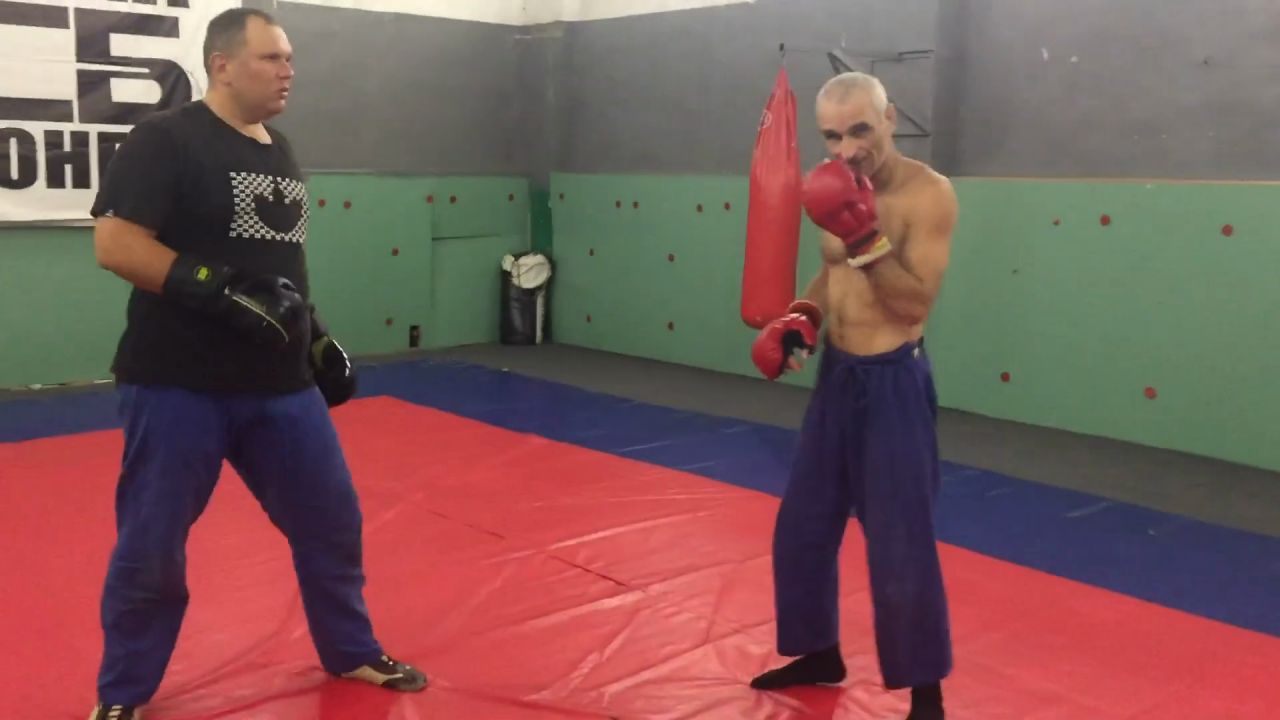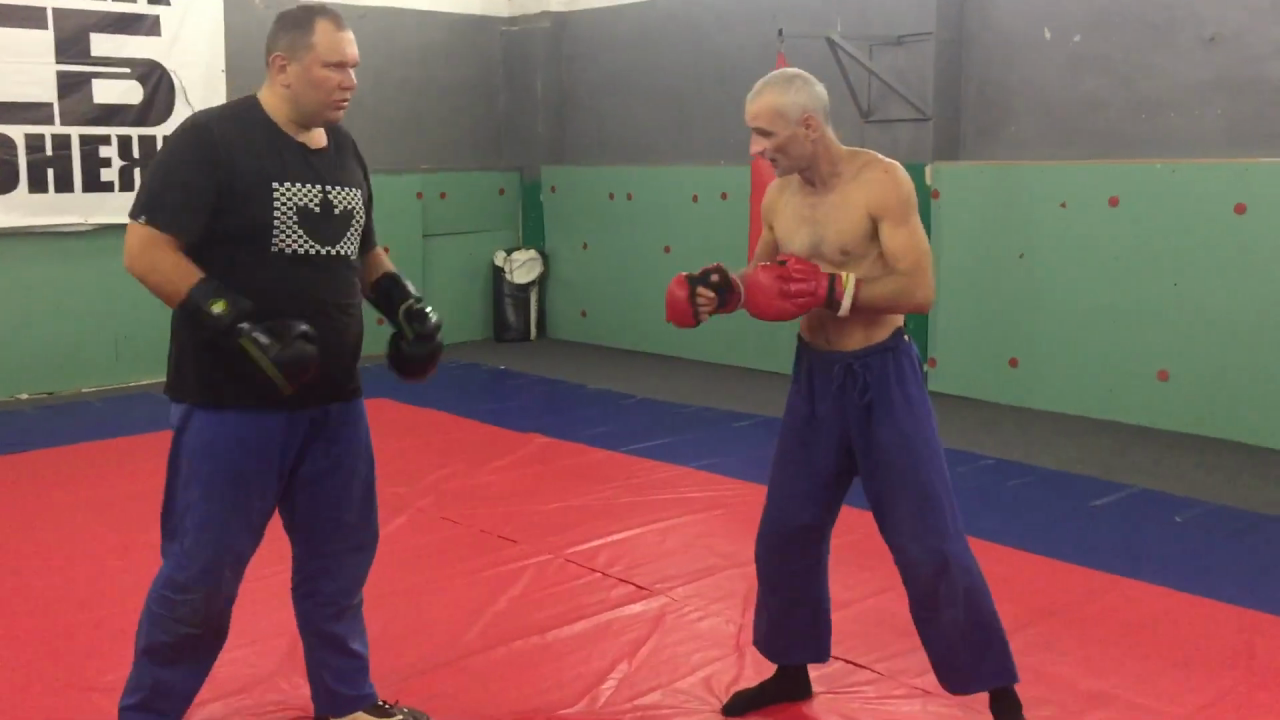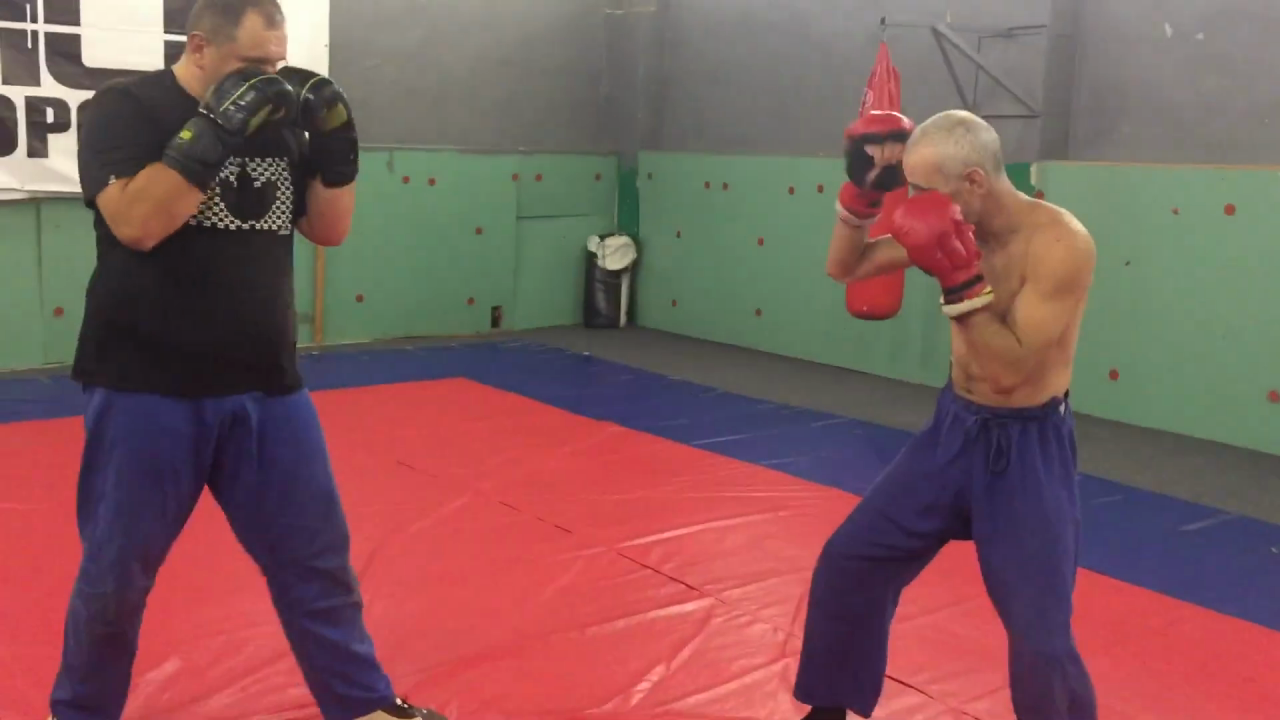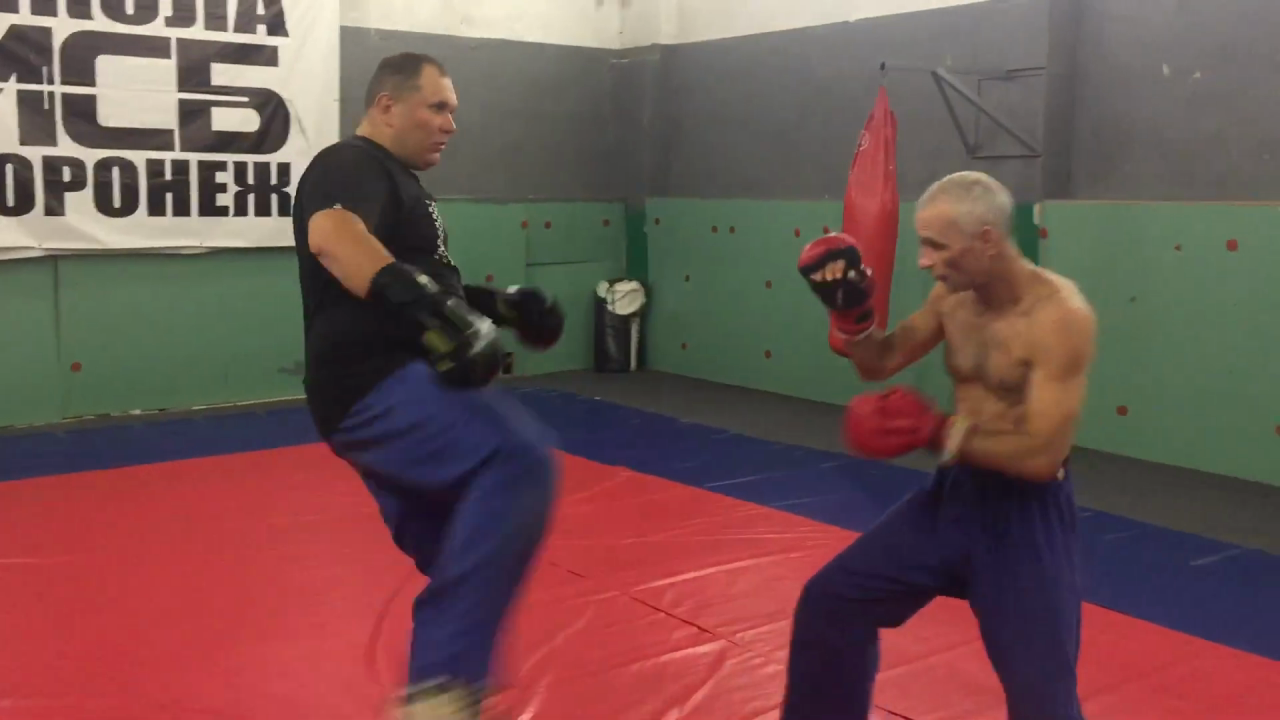
dt=1s
person 1, frame 1
left shoulder: (278, 150)
right shoulder: (166, 139)
right elbow: (115, 244)
left wrist: (316, 336)
right wrist: (222, 293)
left hip: (278, 383)
right hip: (180, 386)
left knee: (331, 519)
right knee: (150, 546)
left ankle: (352, 652)
person 1, frame 2
left shoulder: (343, 149)
right shoulder: (212, 139)
right elbow: (145, 251)
left wrist: (402, 303)
right wrist: (238, 326)
left hip: (330, 397)
right hip: (230, 401)
left knee: (340, 552)
right knee: (204, 567)
person 1, frame 3
left shoulder: (273, 118)
right shoulder: (124, 109)
left elbow: (329, 229)
right elbow: (136, 222)
left wrist: (335, 140)
right wrist: (215, 132)
left hip: (265, 385)
right hip: (147, 386)
left knee: (314, 551)
right knee: (118, 565)
person 1, frame 4
left shoulder: (396, 179)
right shoulder: (349, 165)
left elbow: (427, 290)
right elbow: (332, 237)
left wrist: (502, 306)
right wrist: (435, 313)
left hip: (407, 390)
right hip: (376, 386)
left knee: (462, 574)
right knee: (519, 462)
person 2, frame 1
left shoulder: (929, 193)
right shoulder: (834, 188)
left elbow: (912, 306)
left wrist: (865, 237)
right wrist: (801, 317)
left hip: (893, 383)
right hip: (835, 376)
left knee: (900, 549)
right knee: (803, 526)
right ankle: (821, 653)
person 2, frame 2
left shoulder: (882, 181)
right shoulder: (777, 195)
left elbow: (918, 291)
right elbow: (763, 281)
left wrist: (829, 289)
right wrist: (723, 291)
left hip: (884, 377)
right hip: (814, 376)
left knee: (930, 546)
right knee: (786, 532)
person 2, frame 3
left shoulder: (1061, 243)
right shoulder: (952, 224)
left elbow: (1012, 373)
right elbow: (845, 267)
left wrist: (960, 280)
right wrist: (861, 194)
left hip: (1027, 446)
right hip: (953, 425)
left knee: (1040, 635)
right knee: (850, 561)
person 2, frame 4
left shoulder: (1061, 317)
right shoulder: (952, 293)
left elbow: (1040, 456)
right elbow: (879, 363)
left wrist: (934, 433)
right wrist: (852, 310)
left hip: (1028, 513)
right hip: (955, 494)
right knee: (831, 602)
